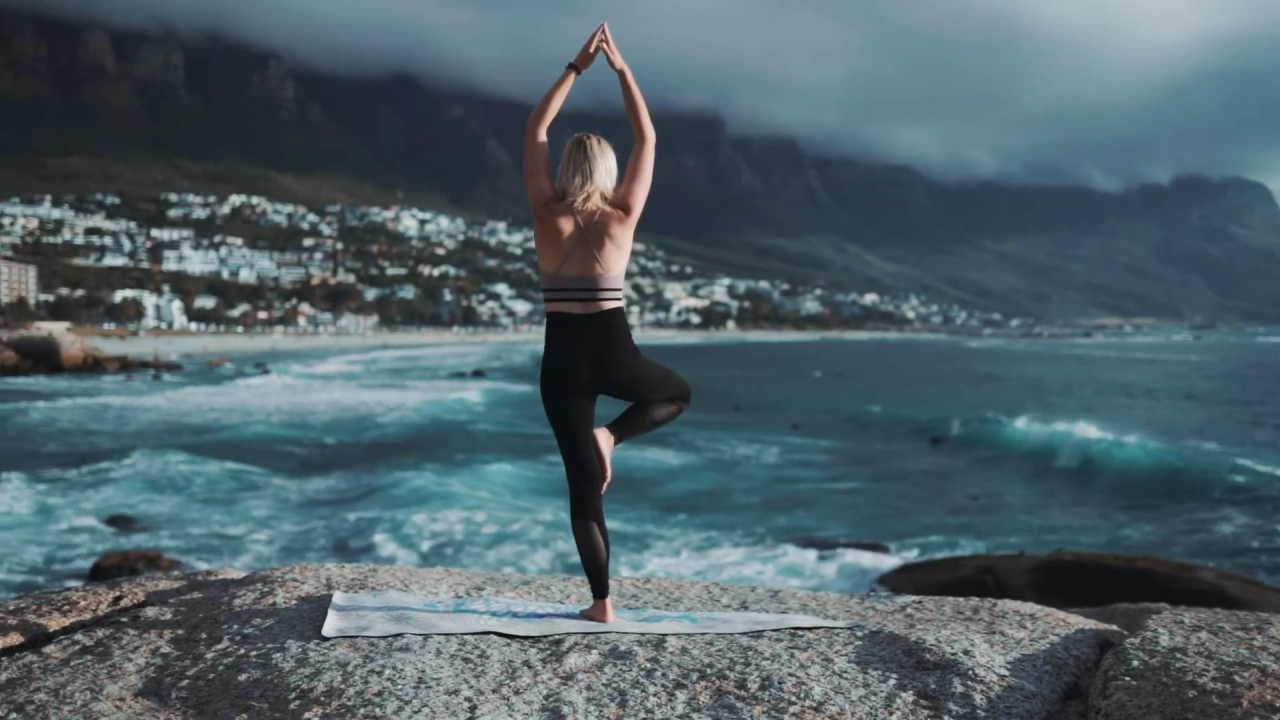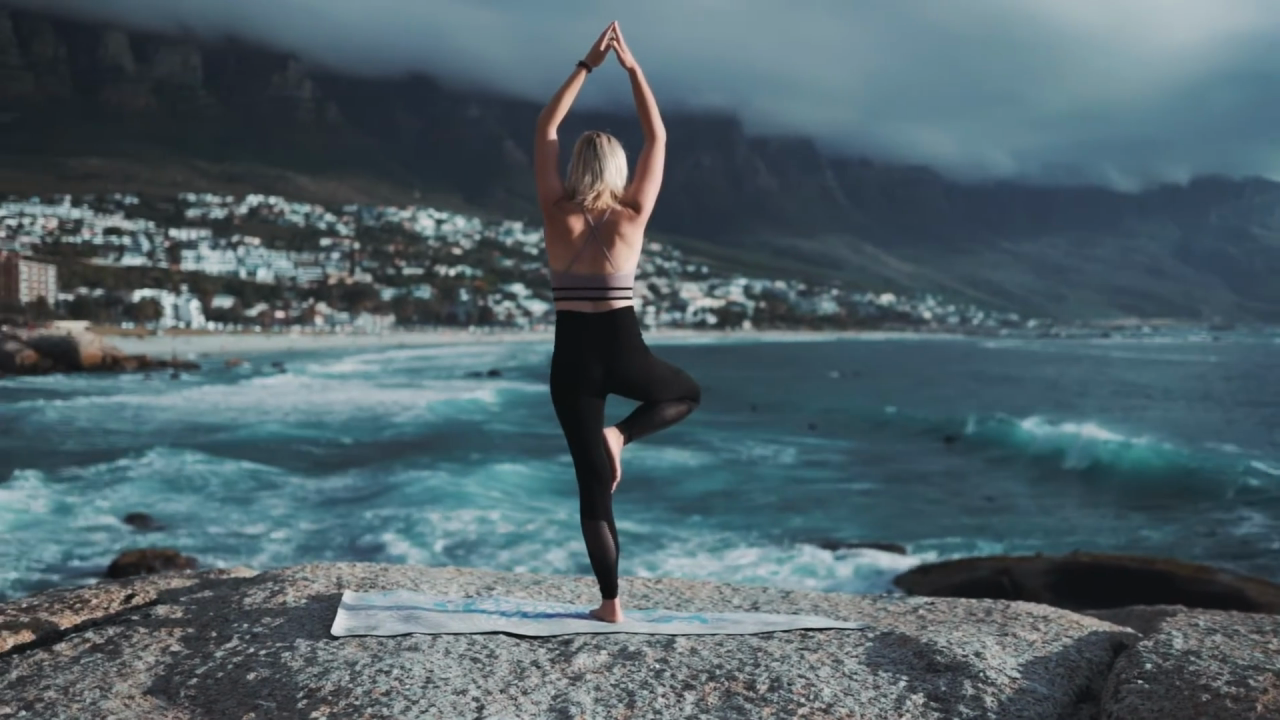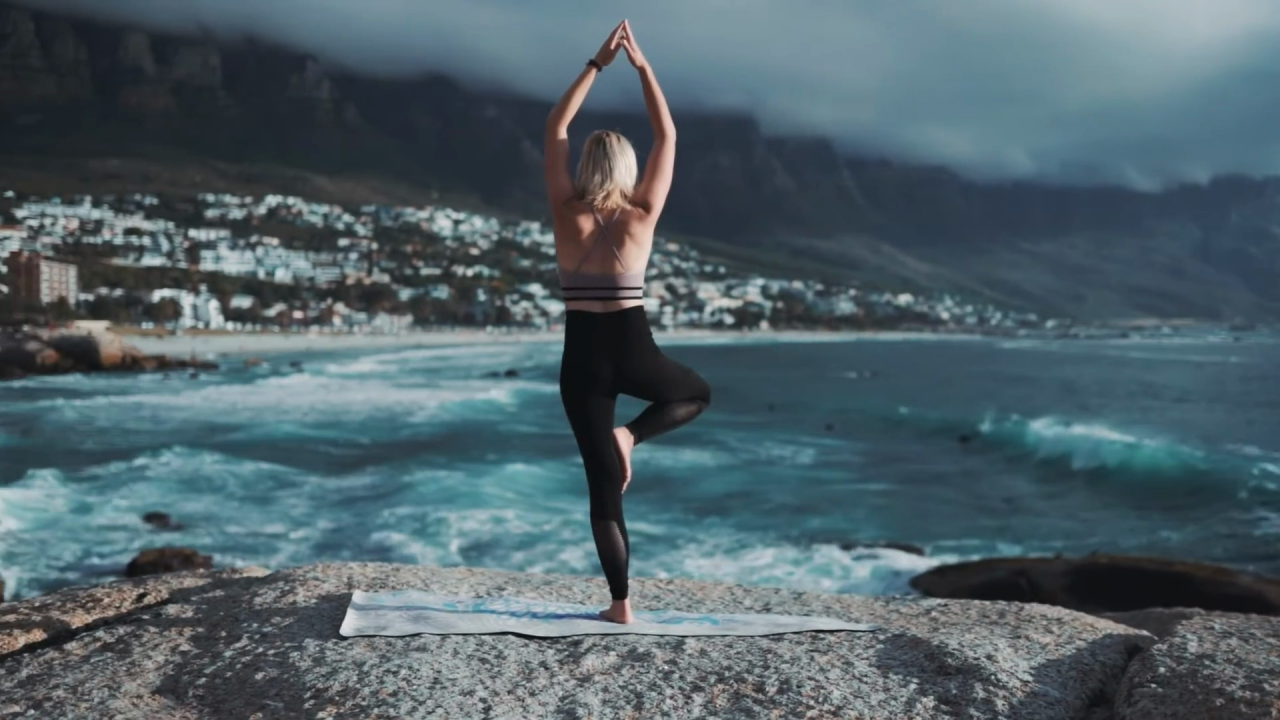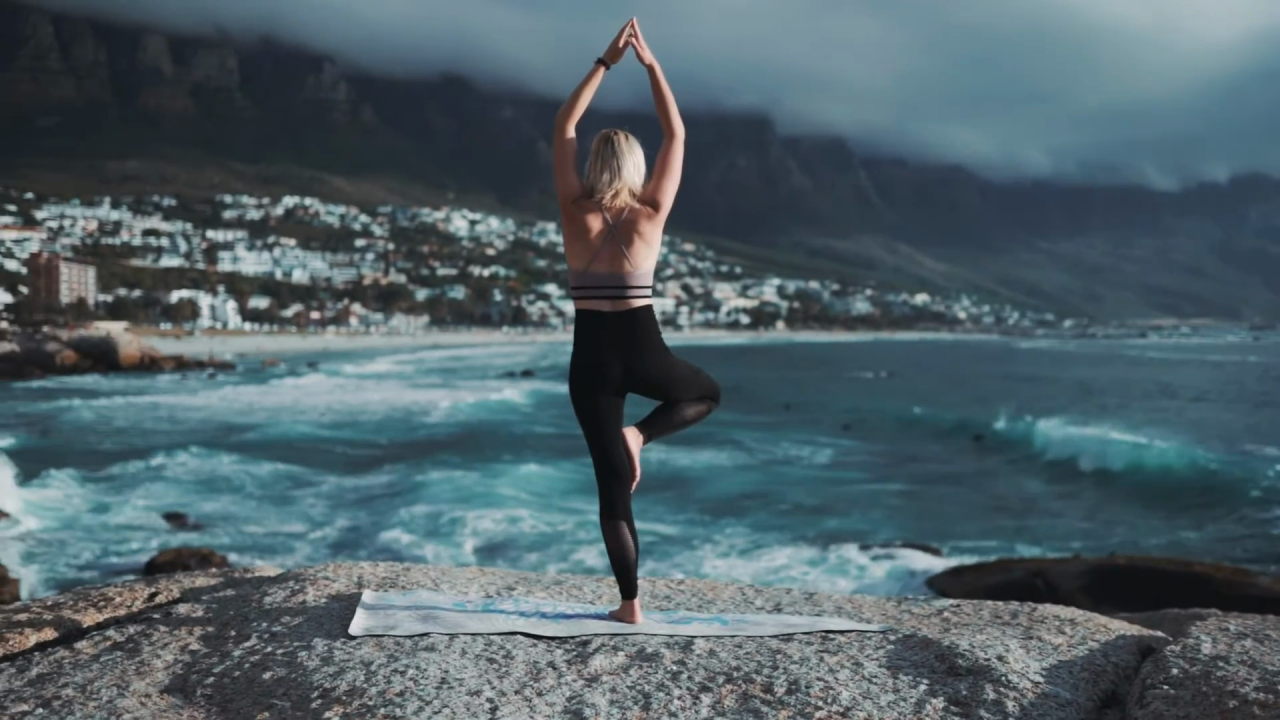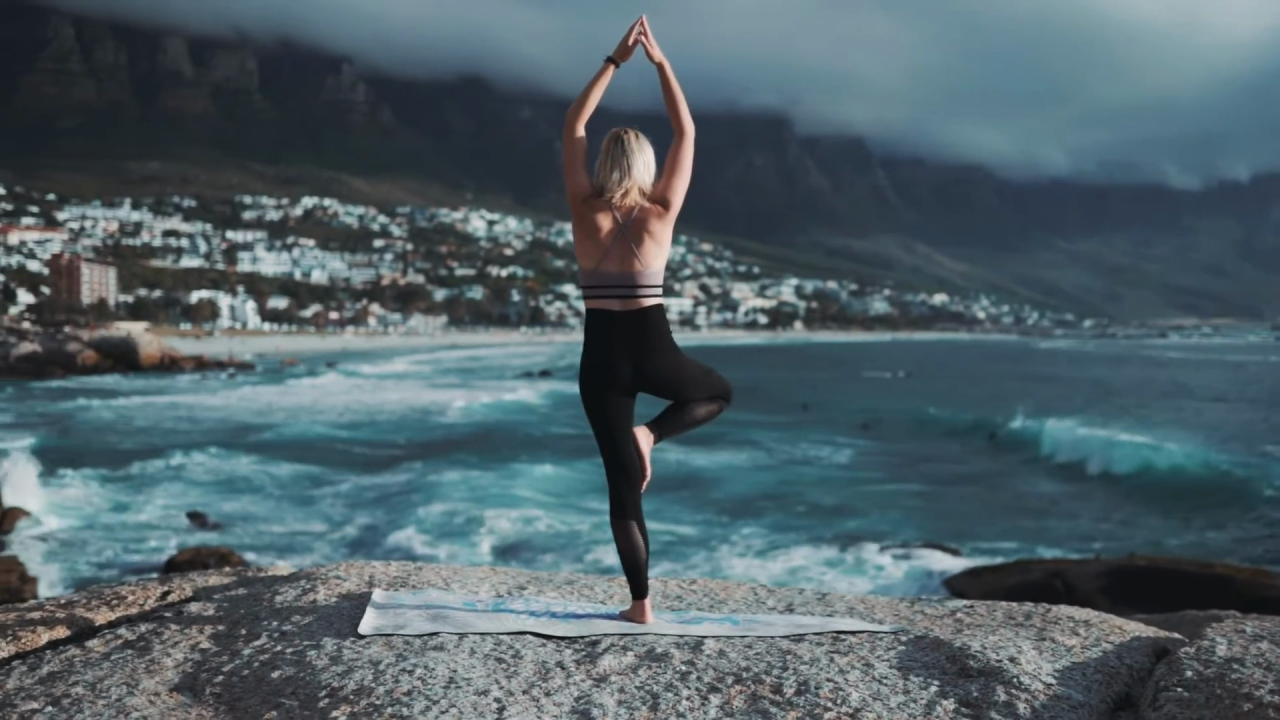
dt=0.2s
person 1, frame 1
left shoulder: (546, 216)
right shoulder: (622, 218)
left elbow: (535, 132)
right elbow: (647, 138)
left wrist: (576, 67)
right wrist: (620, 67)
left hip: (562, 360)
right hip: (613, 354)
left knee: (583, 488)
right knee: (678, 393)
left ankle: (601, 604)
right ankle: (611, 435)
person 1, frame 2
left shoulder: (557, 214)
right shoulder: (632, 216)
left elbow: (545, 129)
right elbow: (657, 136)
left wrist: (588, 64)
right wrist: (630, 65)
left hip: (573, 359)
right hip: (623, 354)
left knee: (593, 487)
right knee: (687, 392)
left ankle: (610, 604)
right ankle: (621, 434)
person 1, frame 3
left shoulder: (566, 214)
right shoulder: (642, 216)
left elbow: (555, 129)
right elbow: (667, 136)
left wrist: (597, 63)
right wrist: (641, 64)
left hip: (582, 359)
right hip: (633, 353)
left knee: (603, 487)
right knee: (697, 392)
left ankle: (620, 605)
right ankle: (631, 435)
person 1, frame 4
left shoulder: (575, 213)
right shoulder: (651, 215)
left elbow: (564, 127)
right elbow: (677, 134)
left wrist: (605, 62)
right wrist: (649, 62)
left hip: (592, 358)
right hip: (643, 352)
left knee: (612, 488)
right knee: (707, 392)
left ankle: (630, 605)
right ankle: (641, 434)
person 1, frame 5
left shoulder: (585, 212)
right shoulder: (661, 213)
left elbow: (573, 126)
right elbow: (686, 132)
left wrist: (615, 60)
right wrist: (659, 60)
left hip: (602, 358)
right hip: (653, 352)
left knee: (623, 487)
right knee: (718, 392)
left ankle: (641, 606)
right ankle: (652, 434)
